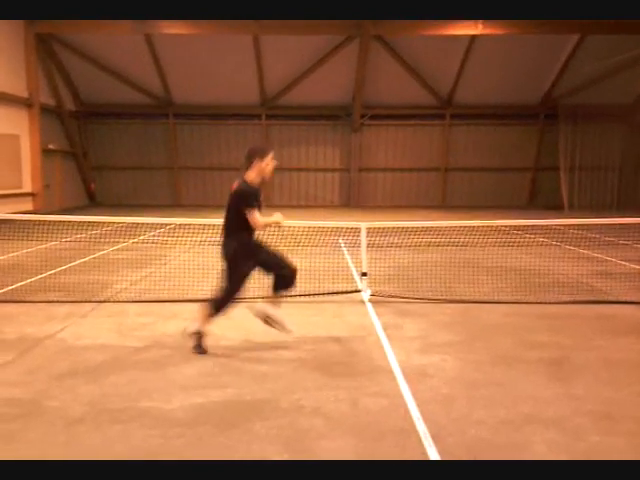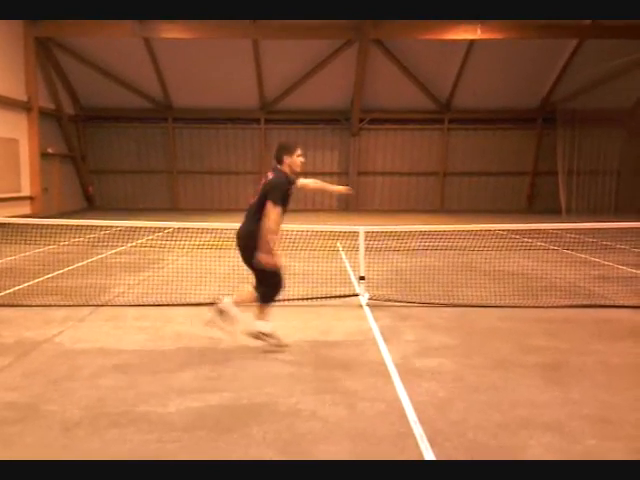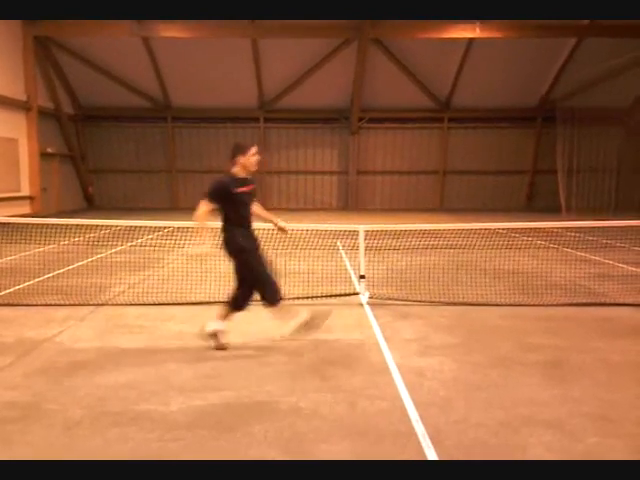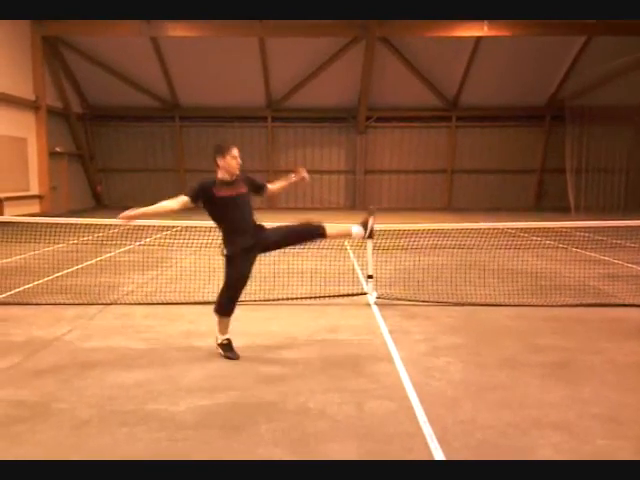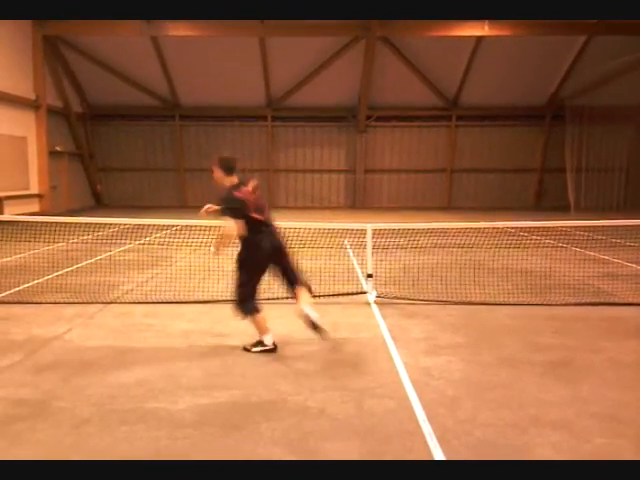
dt=0.5s
person 1, frame 1
left shoulder: (253, 186)
right shoulder: (245, 189)
right elbow: (257, 222)
right wrist: (275, 219)
left hip: (251, 245)
right hip: (237, 248)
left knee: (288, 272)
right knee: (228, 294)
left ankle: (268, 311)
right ankle: (197, 330)
person 1, frame 2
left shoulder: (283, 177)
right shoulder: (279, 182)
left elbow: (307, 182)
right elbow: (271, 218)
left wrist: (334, 188)
right wrist: (267, 250)
left hip: (249, 235)
right hip: (252, 237)
left knee: (267, 281)
right knee: (272, 282)
person 1, frame 3
left shoulder: (248, 182)
right shoulder: (224, 184)
right elbow: (202, 211)
left wrist: (276, 221)
left hip: (246, 240)
right hip: (238, 241)
left knee: (246, 289)
right knee: (266, 282)
left ankle: (215, 326)
person 1, frame 4
left shoulder: (244, 180)
right shoulder: (207, 187)
left elbow: (271, 189)
right elbow: (176, 203)
left wrist: (294, 179)
right wrist: (139, 212)
left hip: (259, 236)
right hip: (238, 246)
left knee: (307, 230)
right knee: (230, 293)
left ankle: (359, 231)
right ankle: (223, 340)
person 1, frame 5
left shoulder: (231, 197)
right shoulder: (249, 187)
left elbow: (235, 230)
left wrist: (220, 243)
right wrist: (218, 208)
left hip: (254, 248)
right hip: (272, 241)
left knee: (245, 297)
right knee: (294, 280)
left ankle: (267, 340)
right ankle: (308, 311)
